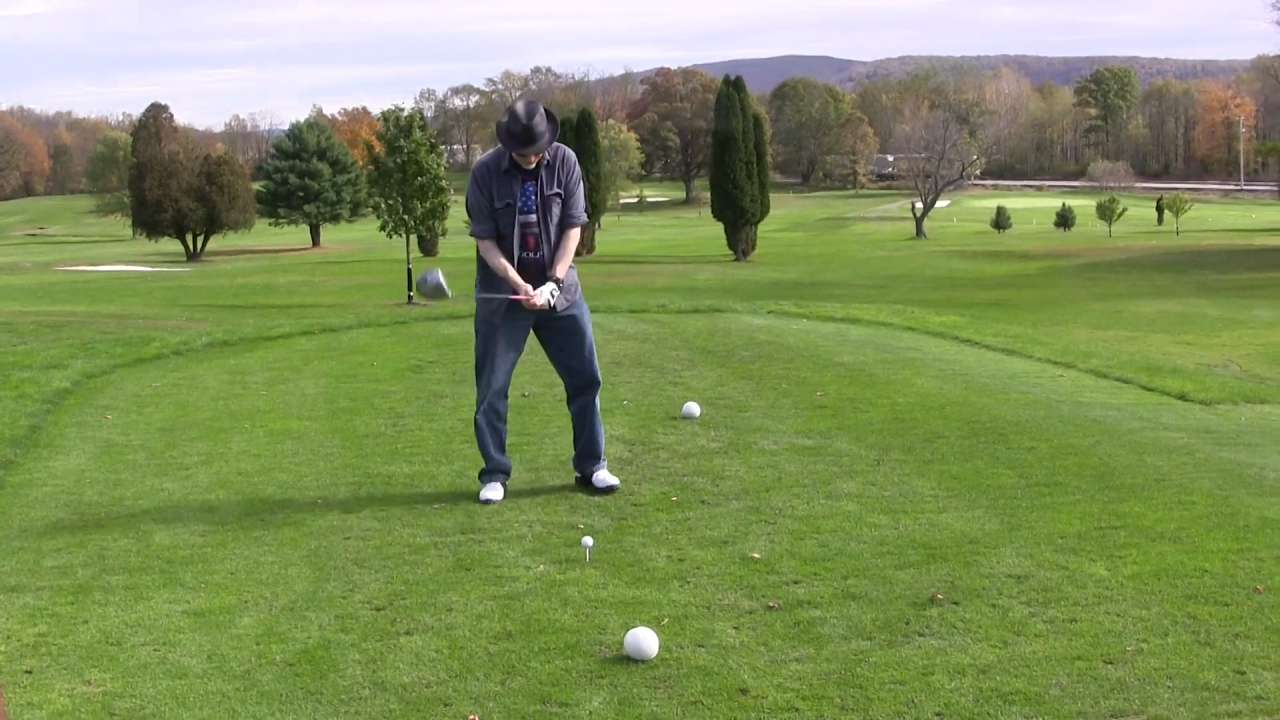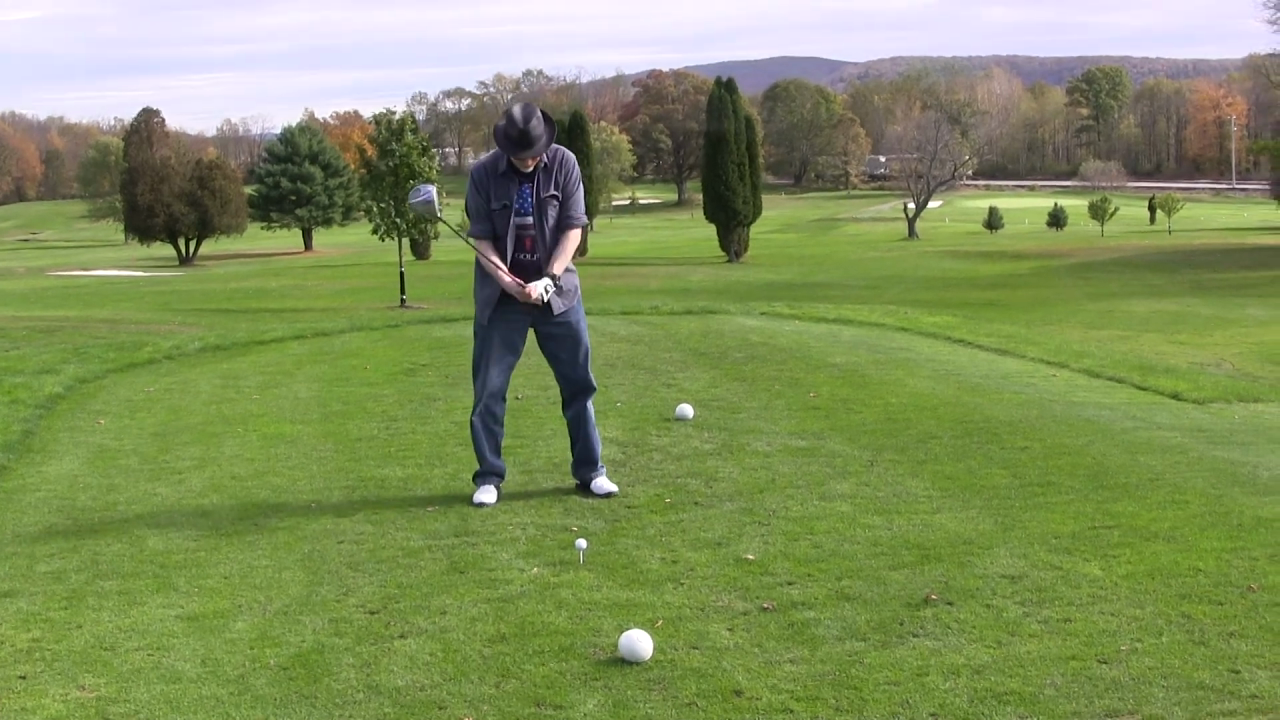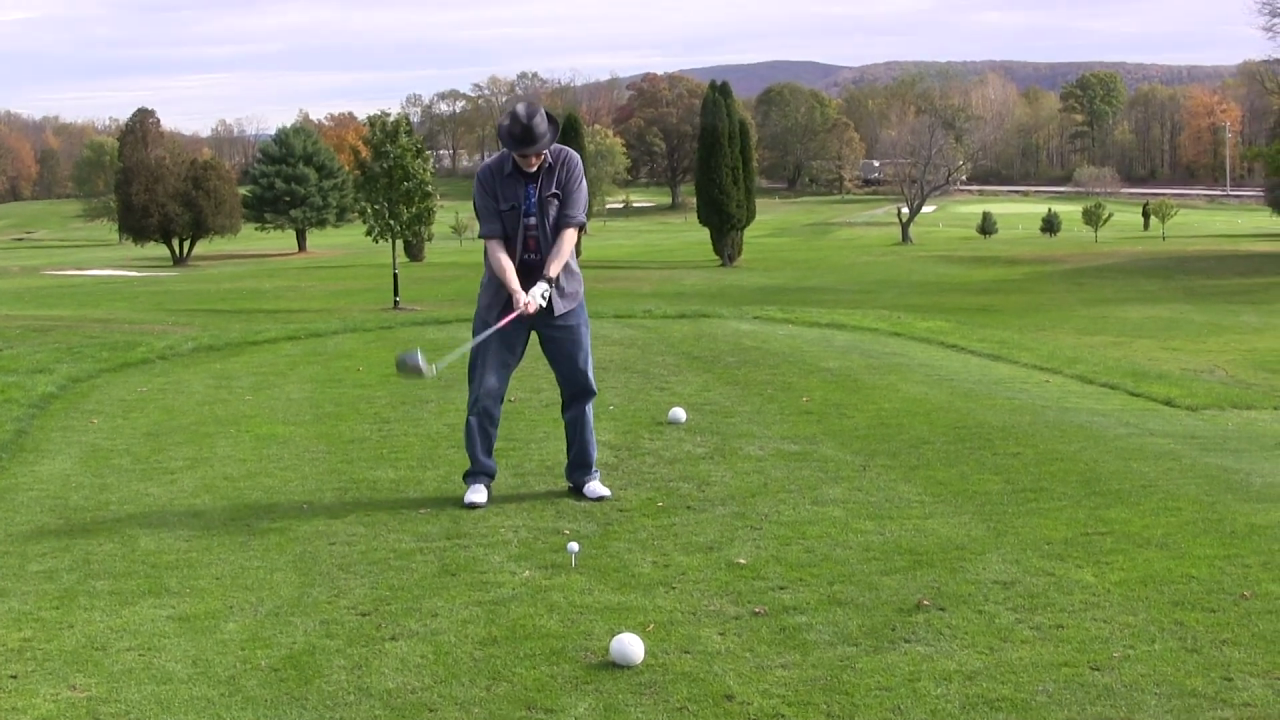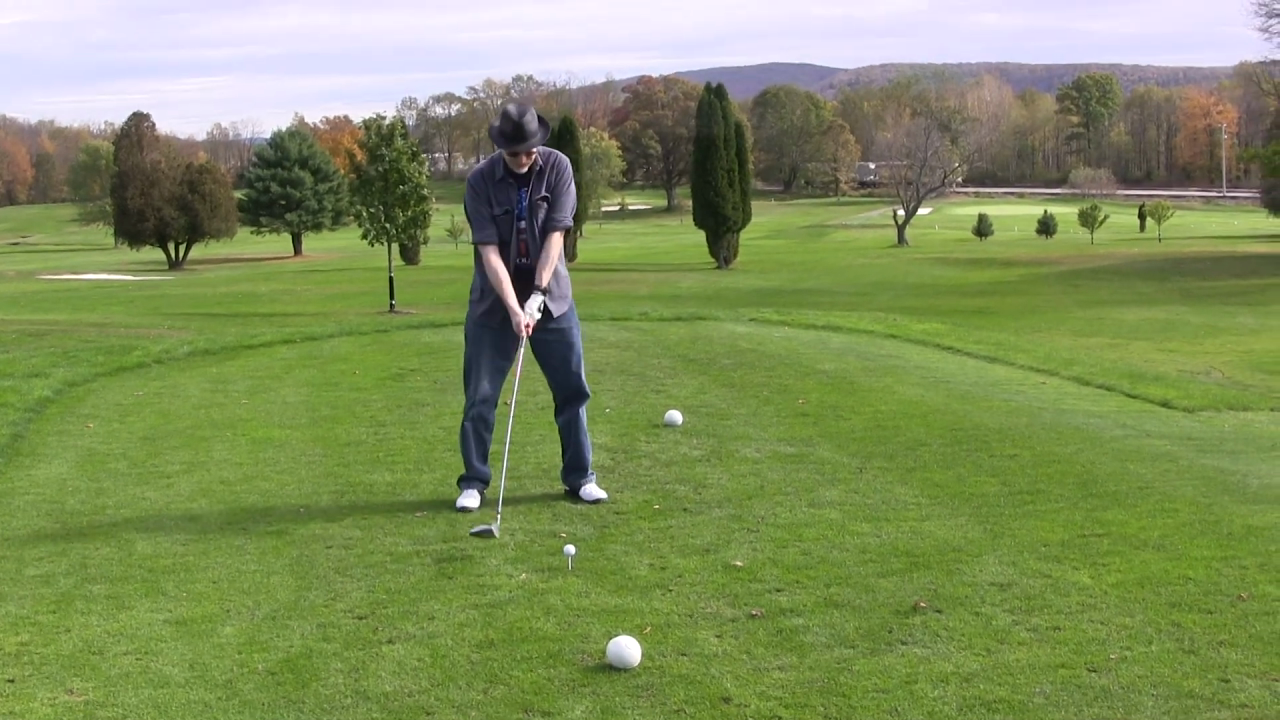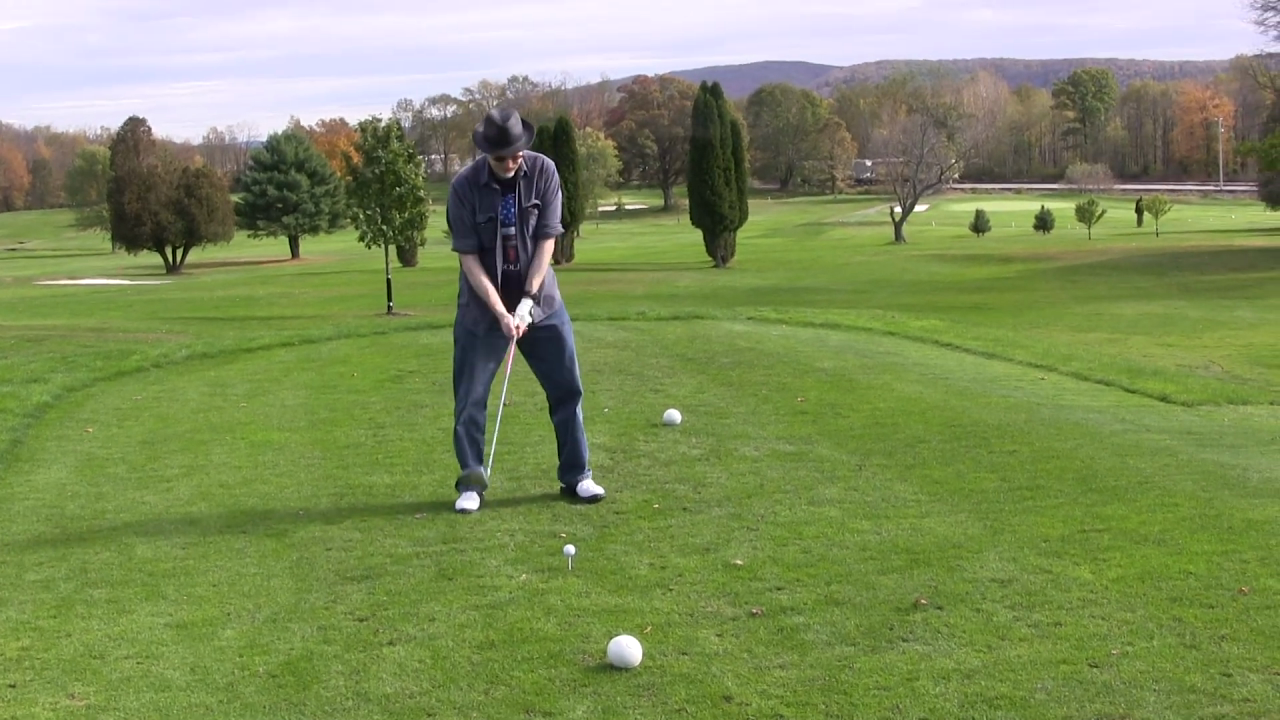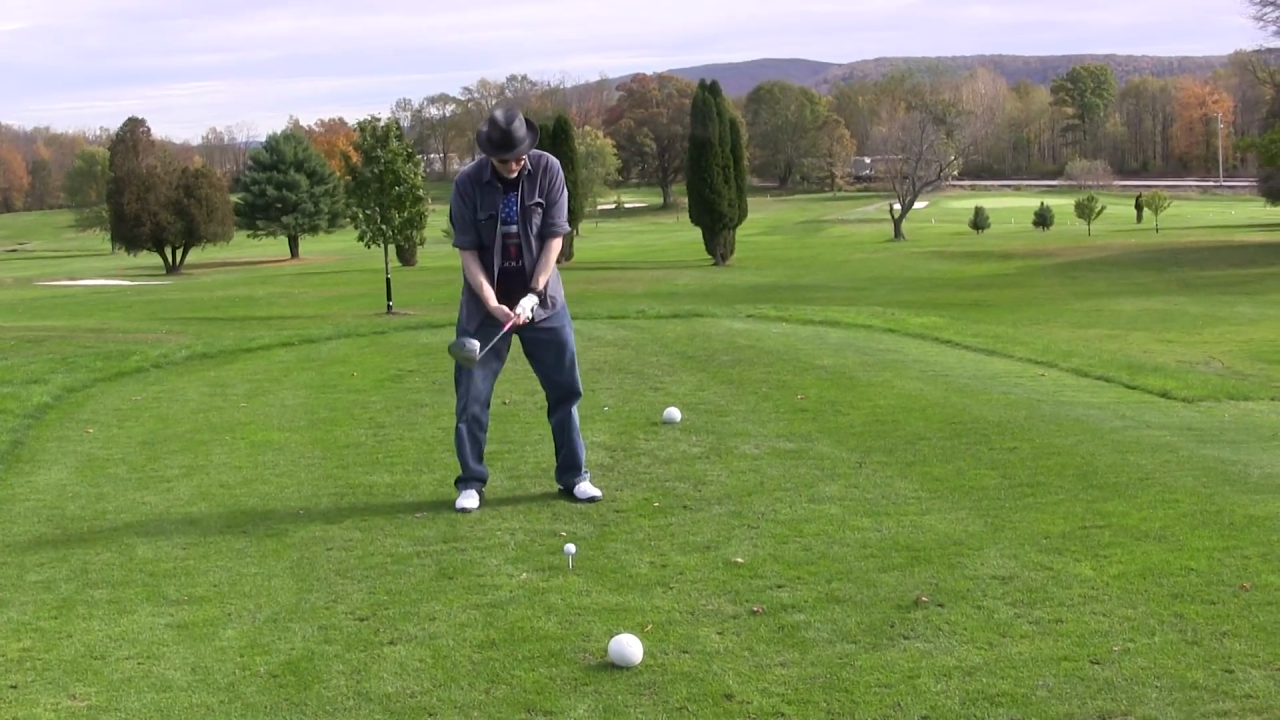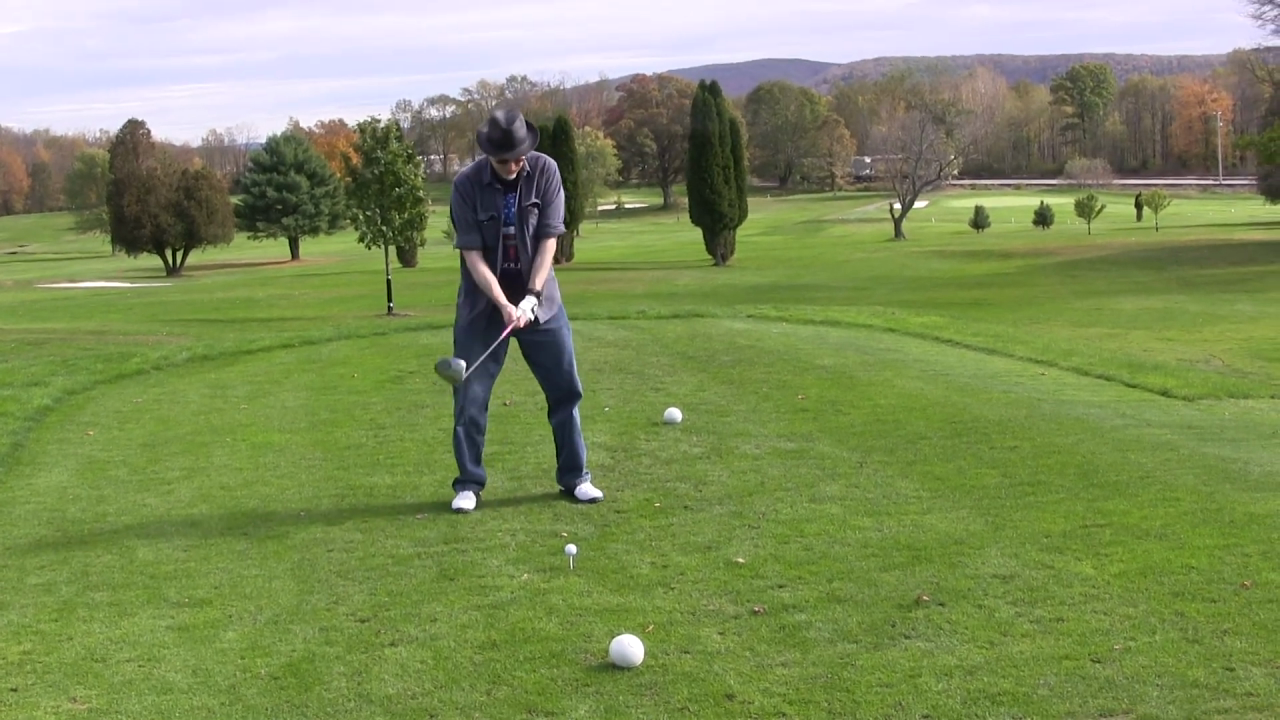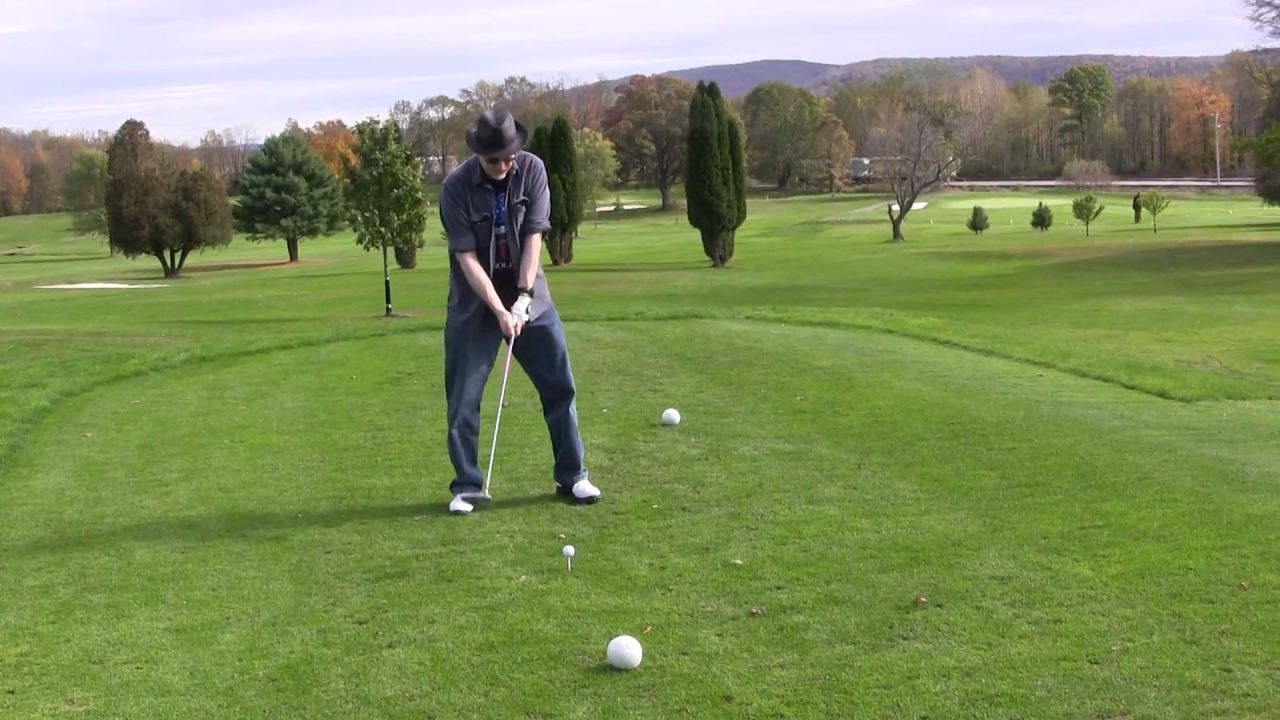
dt=0.2s
person 1, frame 1
left shoulder: (565, 161)
right shoulder: (485, 172)
left elbow: (573, 227)
right elbow: (485, 240)
left wrist: (552, 282)
right wrist: (519, 287)
left hip: (559, 289)
right hip: (502, 294)
left knee: (584, 376)
right knee: (492, 386)
left ankle: (591, 464)
right ankle: (495, 473)
person 1, frame 2
left shoulder: (564, 163)
right shoulder: (483, 173)
left elbow: (573, 229)
right elbow: (481, 239)
left wrist: (547, 280)
right wrist: (506, 281)
left hip: (557, 290)
right hip: (500, 296)
left knee: (579, 382)
right knee: (489, 388)
left ankle: (590, 470)
right ankle: (489, 476)
person 1, frame 3
left shoulder: (568, 163)
right shoulder: (489, 174)
left elbow: (570, 230)
right elbow: (494, 242)
left wrist: (543, 285)
right wrist: (515, 292)
left hip: (561, 292)
right hip: (504, 295)
left knee: (579, 384)
right knee: (486, 387)
left ankle: (583, 474)
right ankle: (479, 476)
person 1, frame 4
left shoulder: (558, 167)
right shoulder: (480, 179)
left elbow: (556, 236)
right elbow: (489, 251)
left wrist: (537, 296)
right wrist: (513, 308)
left hip: (550, 296)
right hip: (494, 300)
left knee: (571, 388)
right knee: (480, 393)
left ankle: (579, 476)
right ankle: (474, 481)
person 1, frame 5
left shoulder: (544, 171)
right shoulder: (464, 186)
left elbow: (546, 241)
right elbow: (469, 257)
left wrist: (527, 301)
right wrist: (500, 312)
left hip: (539, 299)
right hip: (482, 304)
left knee: (565, 387)
right knee: (470, 396)
left ankle: (576, 474)
right ankle: (471, 483)
person 1, frame 6
left shoulder: (549, 169)
right shoulder: (467, 182)
left elbow: (554, 238)
right elbow: (467, 252)
left wrist: (532, 296)
right wrist: (492, 305)
left hip: (542, 297)
right hip: (485, 302)
left knee: (565, 387)
right knee: (472, 393)
left ankle: (573, 475)
right ankle: (471, 481)
person 1, frame 7
left shoulder: (546, 170)
right shoulder: (466, 183)
left elbow: (549, 239)
right elbow: (472, 254)
left wrist: (531, 297)
right wrist: (502, 304)
left hip: (539, 300)
right hip: (483, 303)
left knee: (565, 388)
right knee: (470, 395)
left ankle: (574, 475)
right ankle: (468, 483)
person 1, frame 8
left shoulder: (532, 169)
right shoulder: (456, 186)
left elbow: (534, 237)
right elbow: (465, 257)
left wrist: (523, 296)
right wrist: (499, 310)
left hip: (530, 299)
right hip: (474, 305)
left knee: (559, 386)
right knee: (464, 398)
left ankle: (572, 474)
right ankle: (466, 484)
